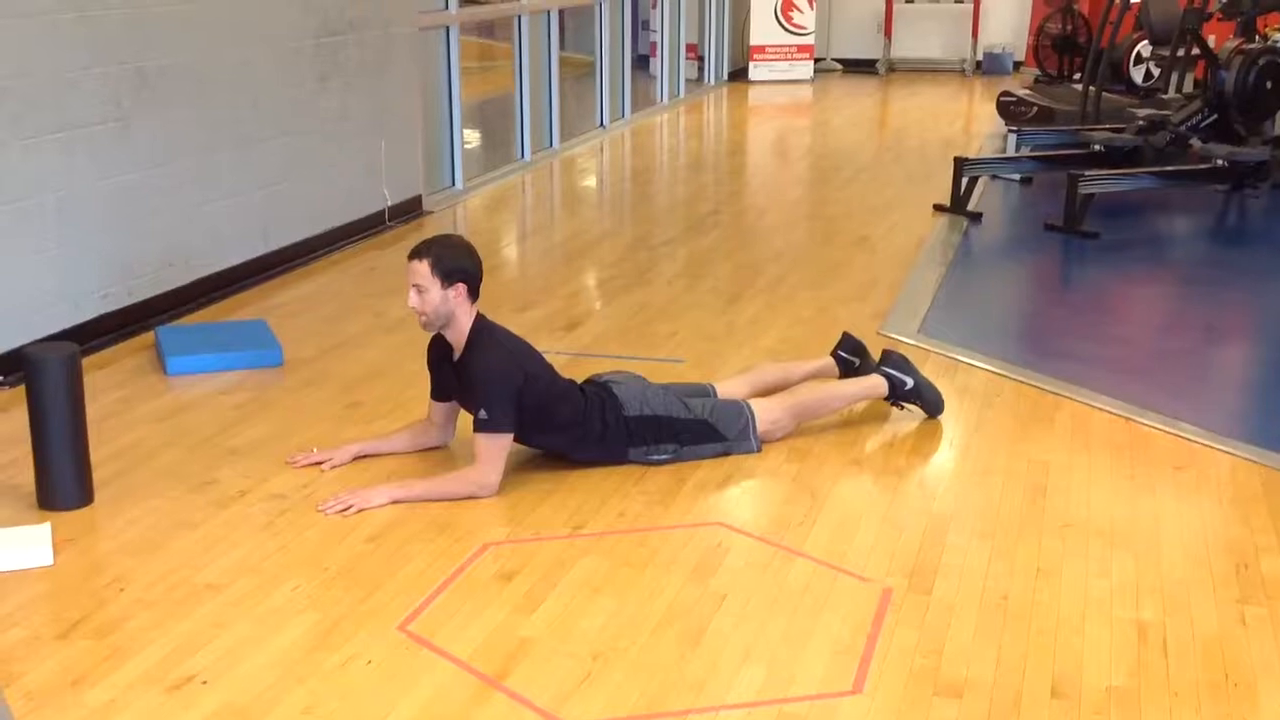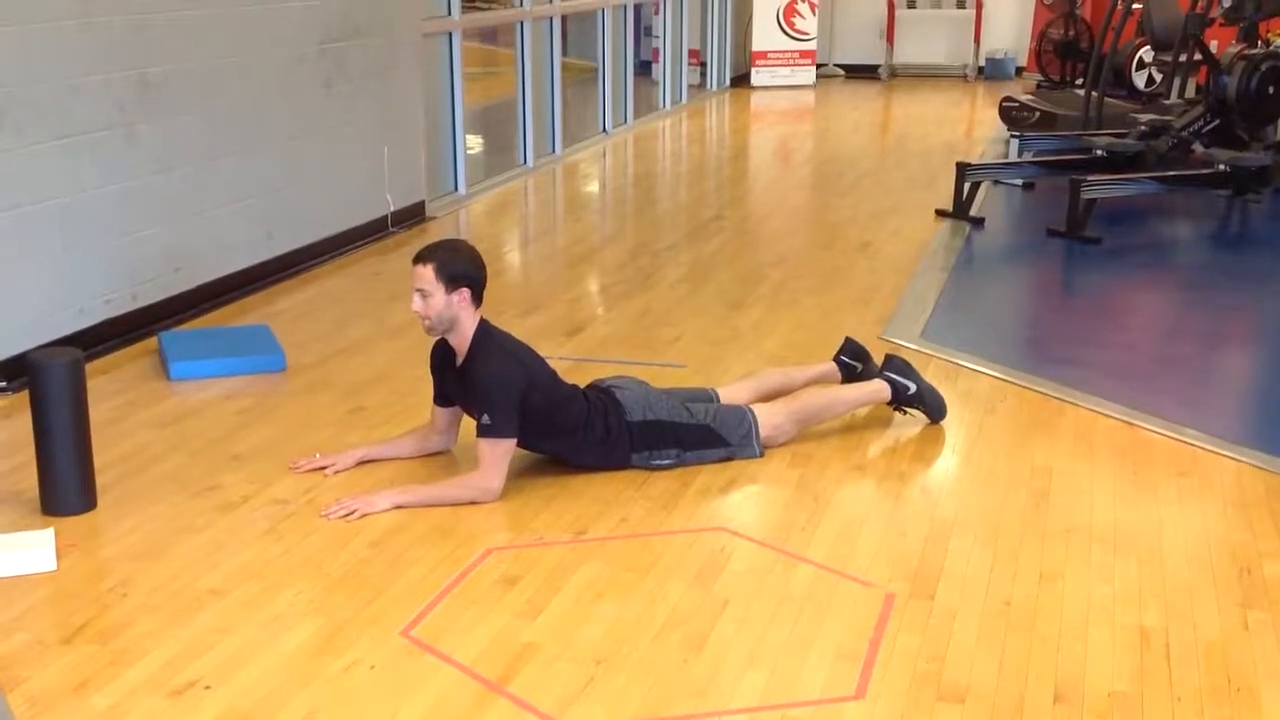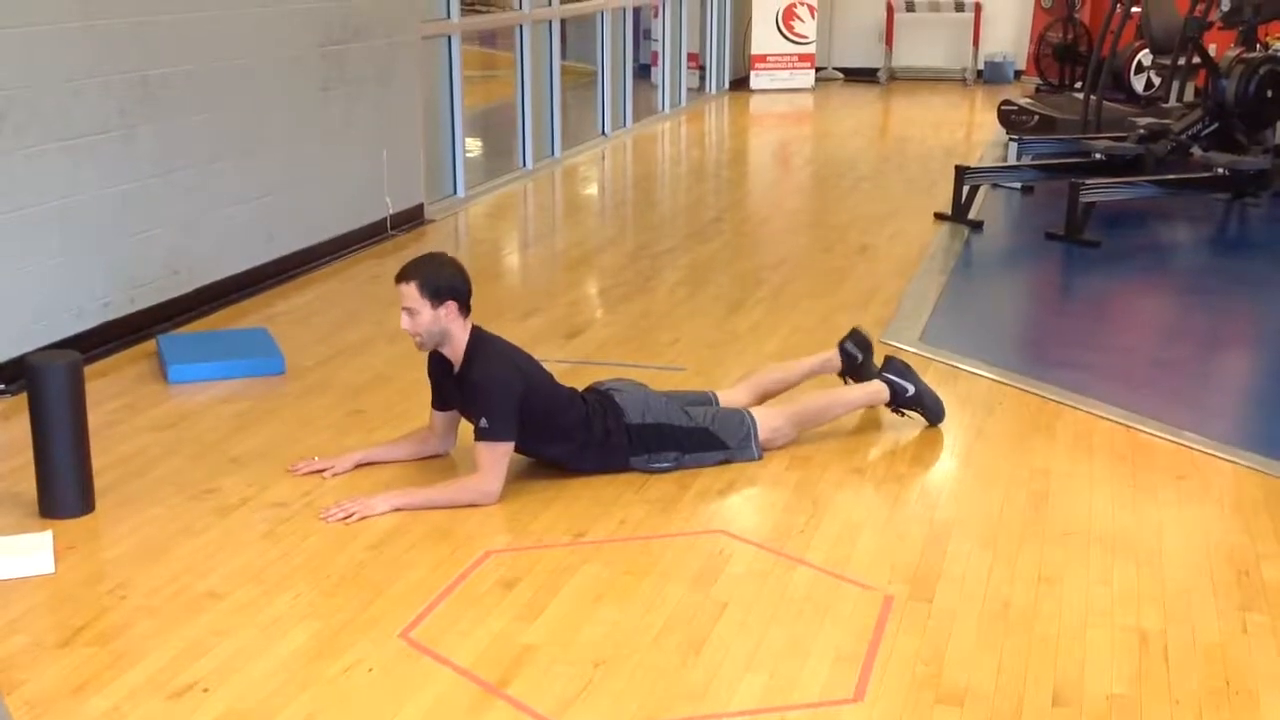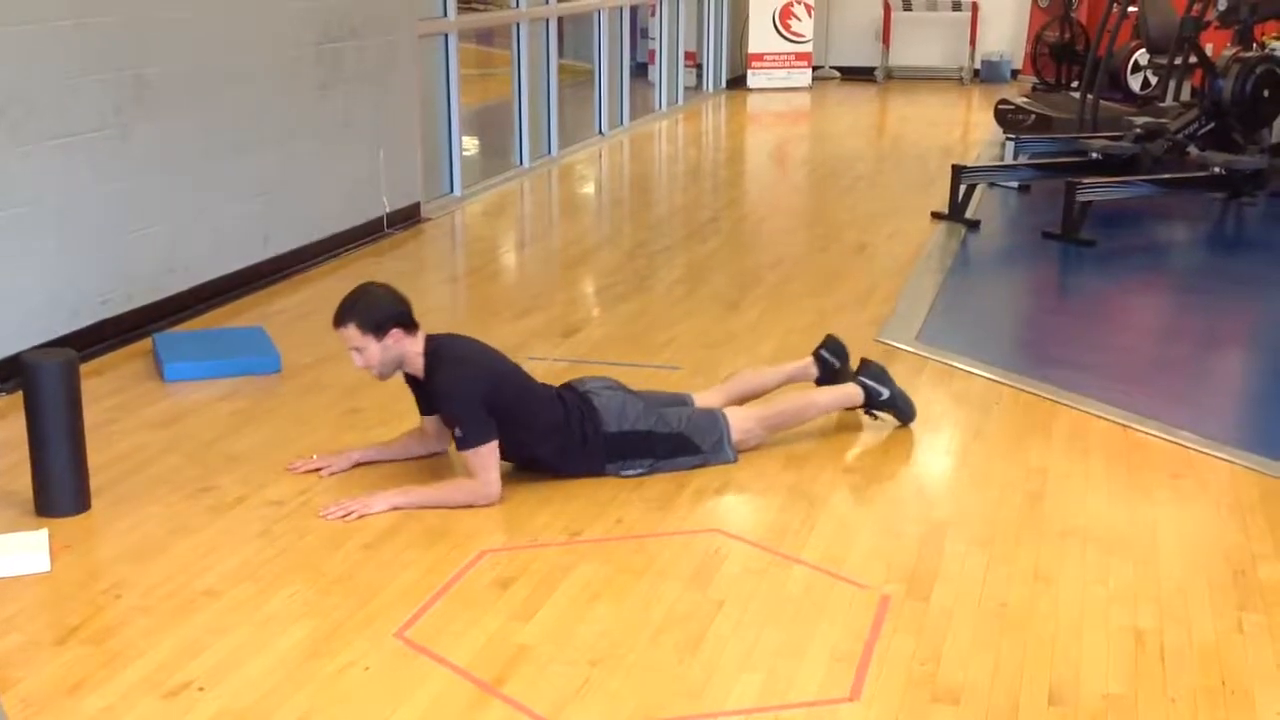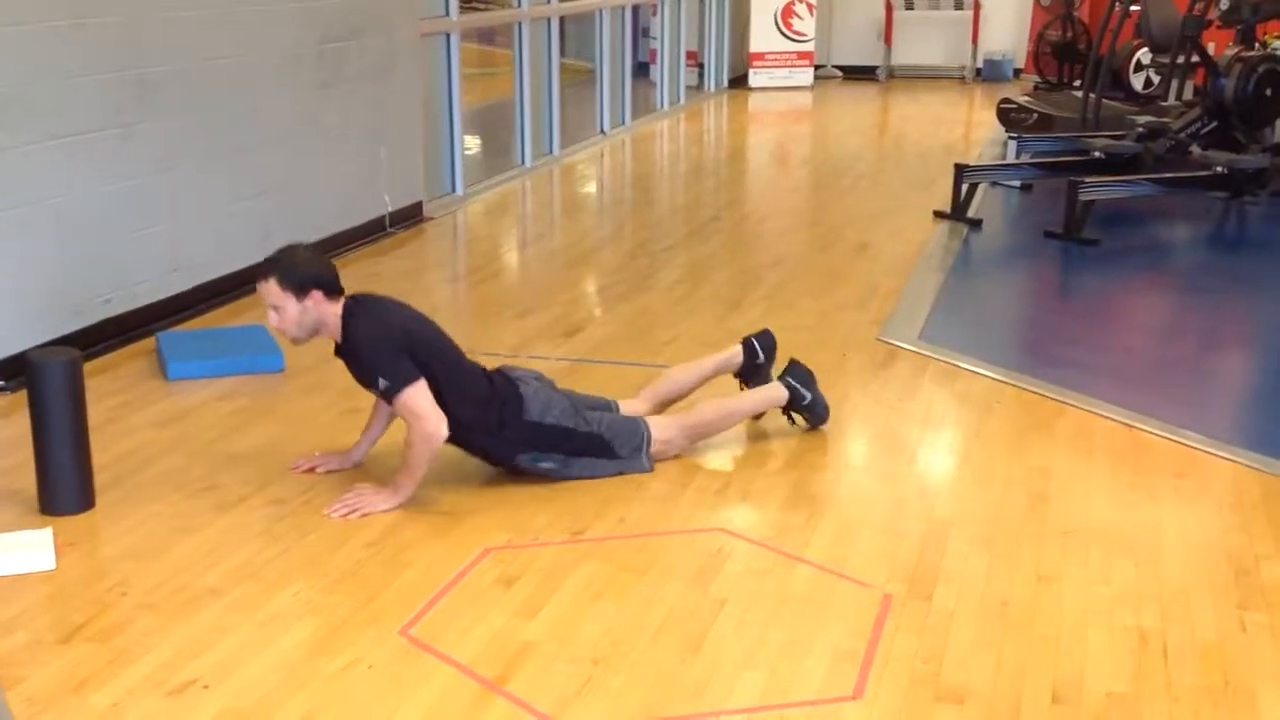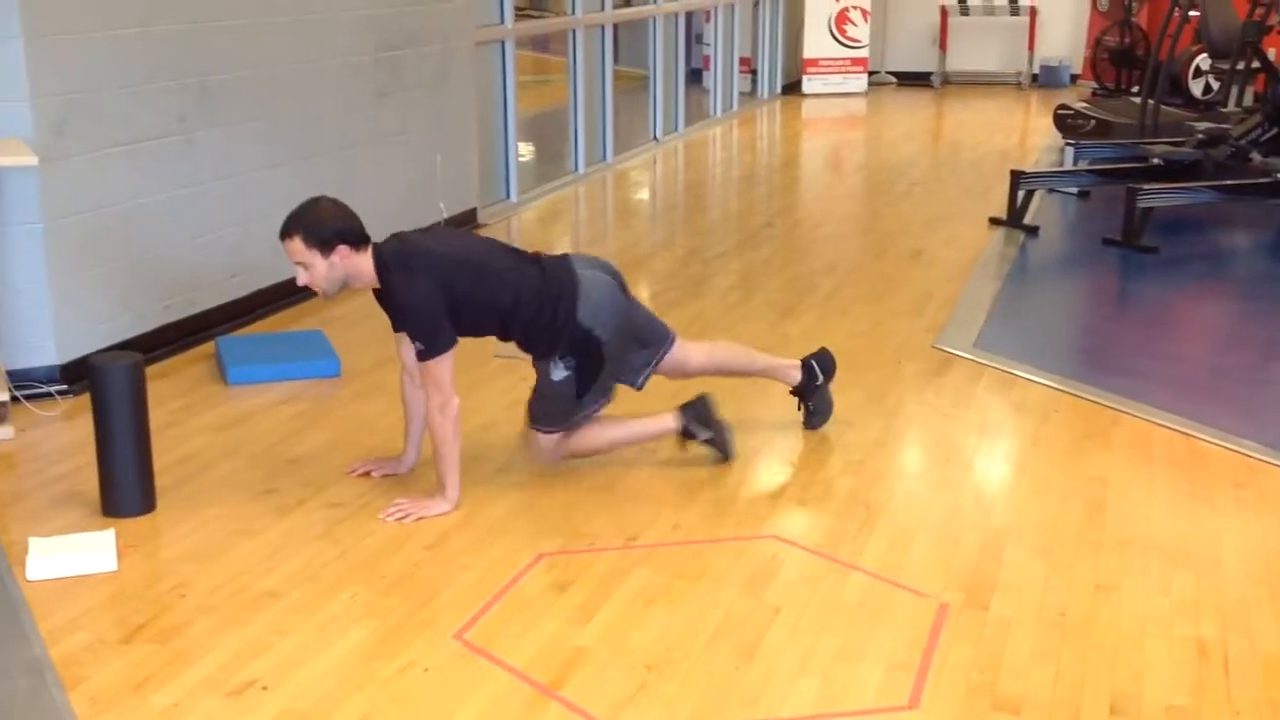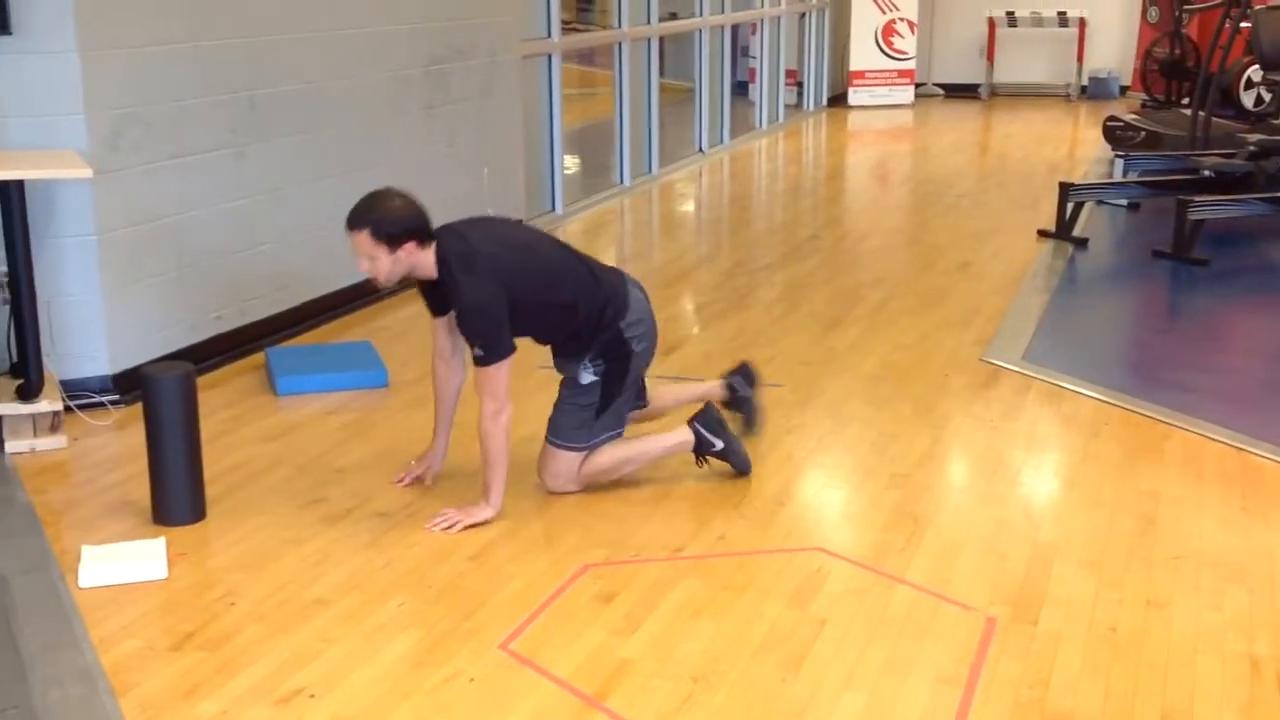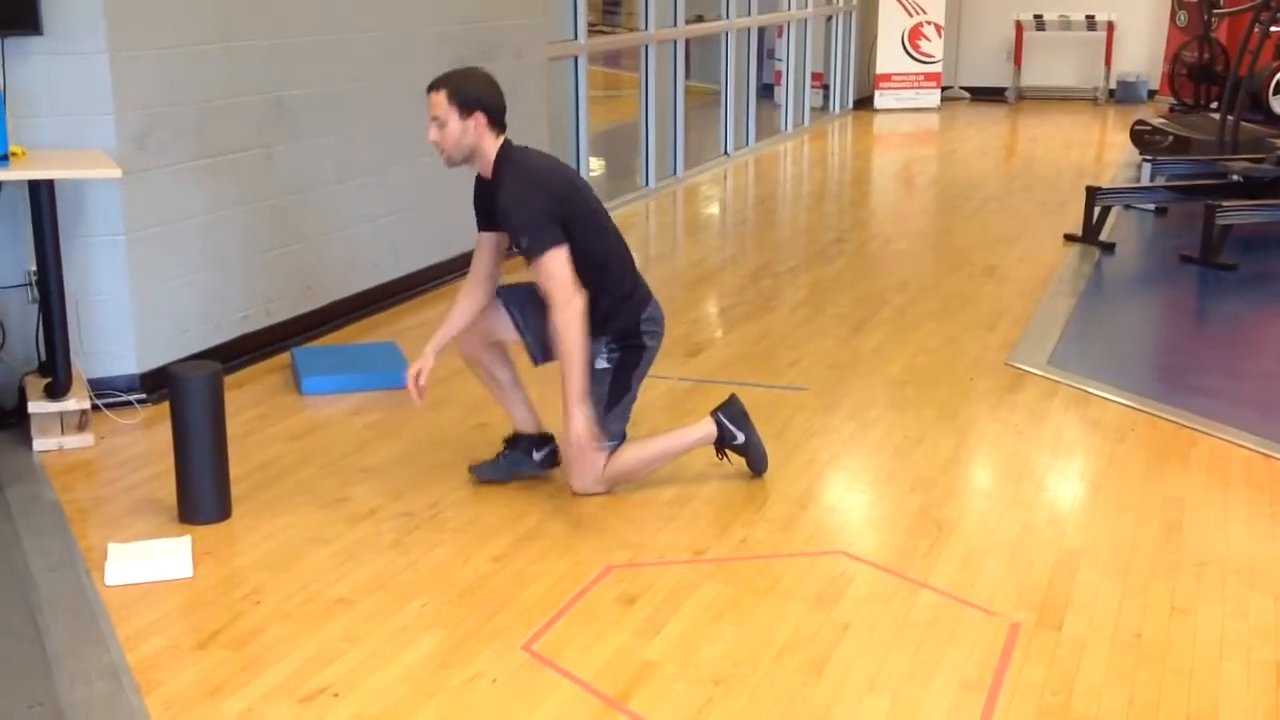
dt=0.5s
person 1, frame 1
left shoulder: (491, 363)
right shoulder: (445, 349)
left elbow: (485, 478)
right elbow: (436, 429)
left wrist: (387, 492)
right wrist: (356, 448)
left hip: (630, 425)
right hip: (608, 396)
left knee: (771, 421)
right knee: (733, 391)
left ankle: (887, 380)
right ankle: (840, 359)
person 1, frame 2
left shoulder: (495, 369)
right shoulder: (447, 354)
left elbow: (488, 483)
right elbow: (439, 435)
left wrist: (390, 498)
right wrist: (359, 453)
left hip: (632, 429)
right hip: (611, 401)
left knee: (773, 427)
right knee: (735, 395)
left ankle: (887, 385)
right ankle: (841, 365)
person 1, frame 3
left shoulder: (491, 374)
right shoulder: (445, 361)
left elbow: (487, 486)
right elbow: (437, 439)
left wrist: (389, 499)
right wrist: (357, 456)
left hip: (630, 433)
right hip: (608, 405)
left knee: (772, 428)
right knee: (737, 397)
left ankle: (888, 386)
right ankle: (842, 356)
person 1, frame 4
left shoulder: (455, 379)
right shoulder: (429, 360)
left elbow: (486, 487)
right elbow: (433, 435)
left wrist: (392, 498)
right wrist: (357, 455)
left hip: (606, 438)
right hip: (587, 400)
left knee: (745, 428)
right knee: (714, 399)
left ankle: (859, 388)
right ankle: (820, 363)
person 1, frame 5
left shoulder: (367, 337)
right shoulder: (363, 314)
left elbow: (432, 428)
left wrist: (394, 493)
right wrist: (354, 453)
left hip: (523, 430)
right hip: (514, 393)
left knee: (669, 437)
right knee: (640, 409)
left ankle: (785, 392)
right ankle: (744, 353)
person 1, frame 6
left shoulder: (413, 286)
right shoulder: (391, 266)
left elbow: (442, 401)
right elbow: (413, 370)
left wrist: (447, 496)
right wrist: (407, 456)
left hip: (577, 317)
right hip: (584, 283)
left knee: (546, 442)
right knee: (683, 358)
left ankle: (681, 422)
right ankle: (804, 372)
person 1, frame 7
left shoulder: (475, 288)
right shoulder: (437, 256)
left elbow: (495, 408)
right elbow: (446, 359)
left wrist: (490, 502)
right wrist: (436, 450)
left hip: (616, 330)
right hip: (604, 306)
left knee: (559, 476)
right knee: (615, 410)
left ankle: (695, 436)
right ankle: (727, 389)
person 1, frame 8
left shoulder: (522, 191)
right shoulder: (491, 184)
left elbow: (567, 302)
right elbow: (481, 279)
left wrist: (577, 409)
right wrist: (430, 350)
left hip: (622, 324)
left knee: (586, 478)
right knee: (470, 328)
left ankle: (717, 428)
right ankle: (533, 443)
